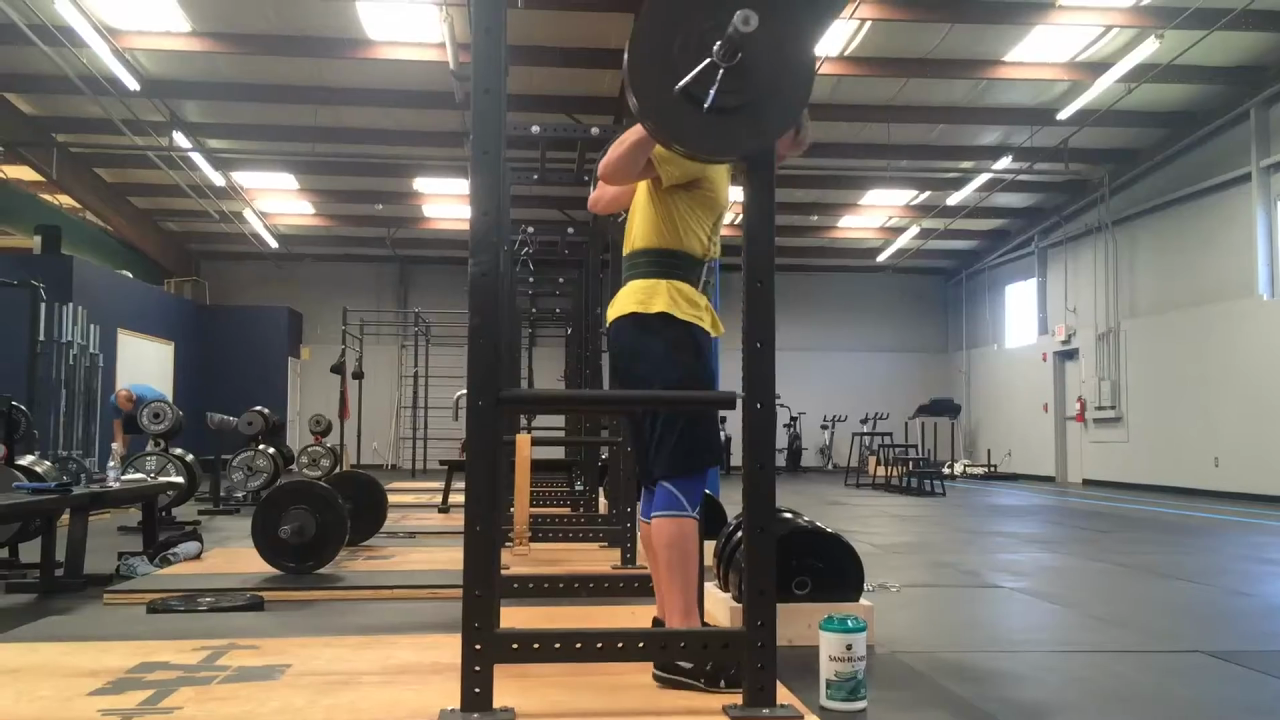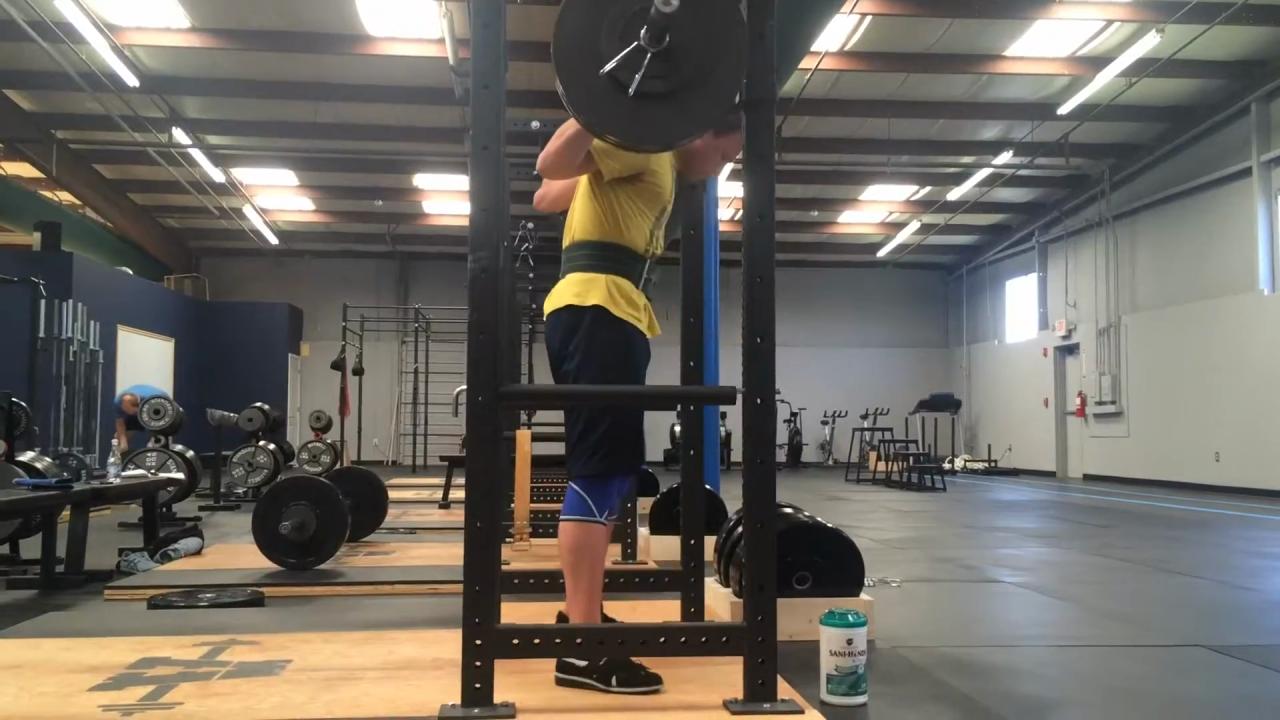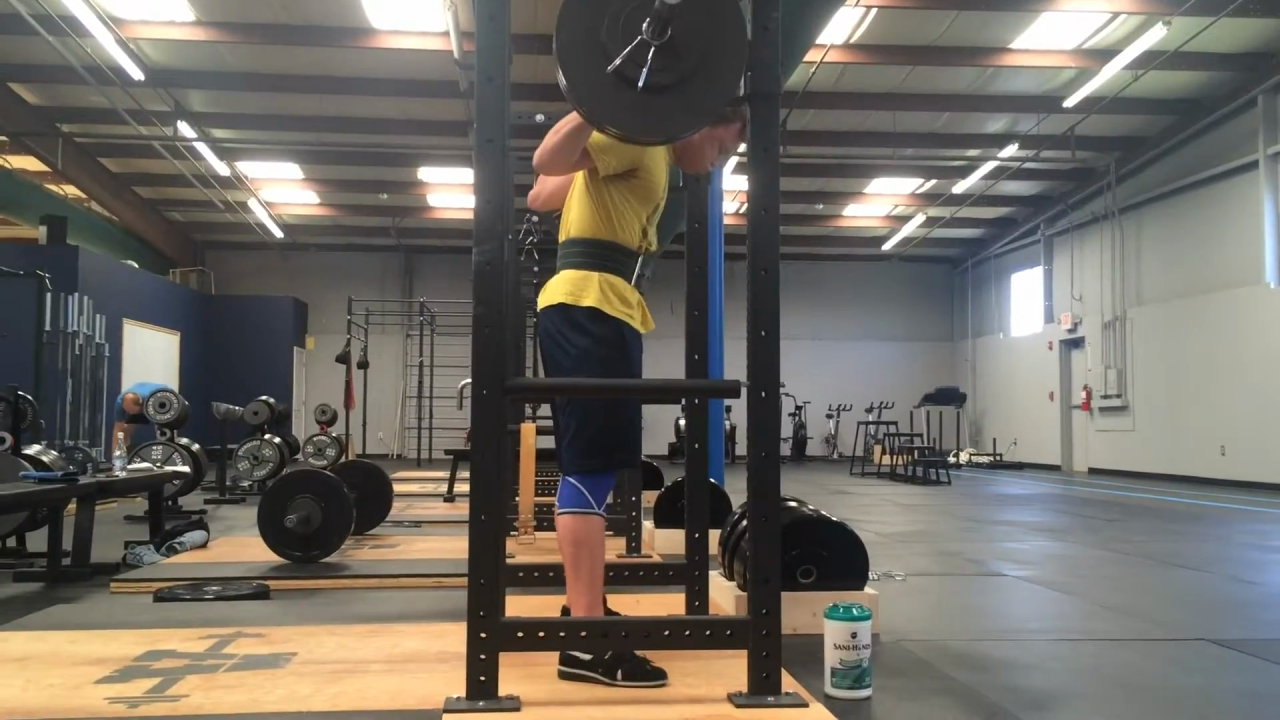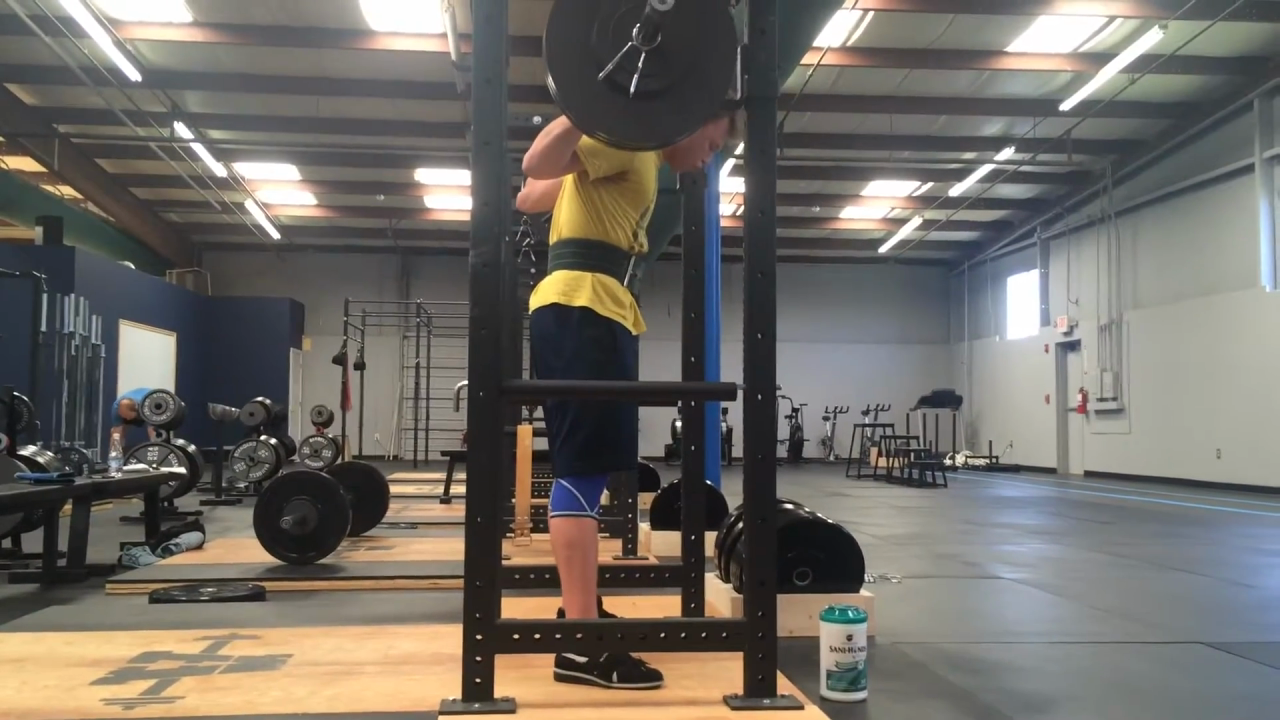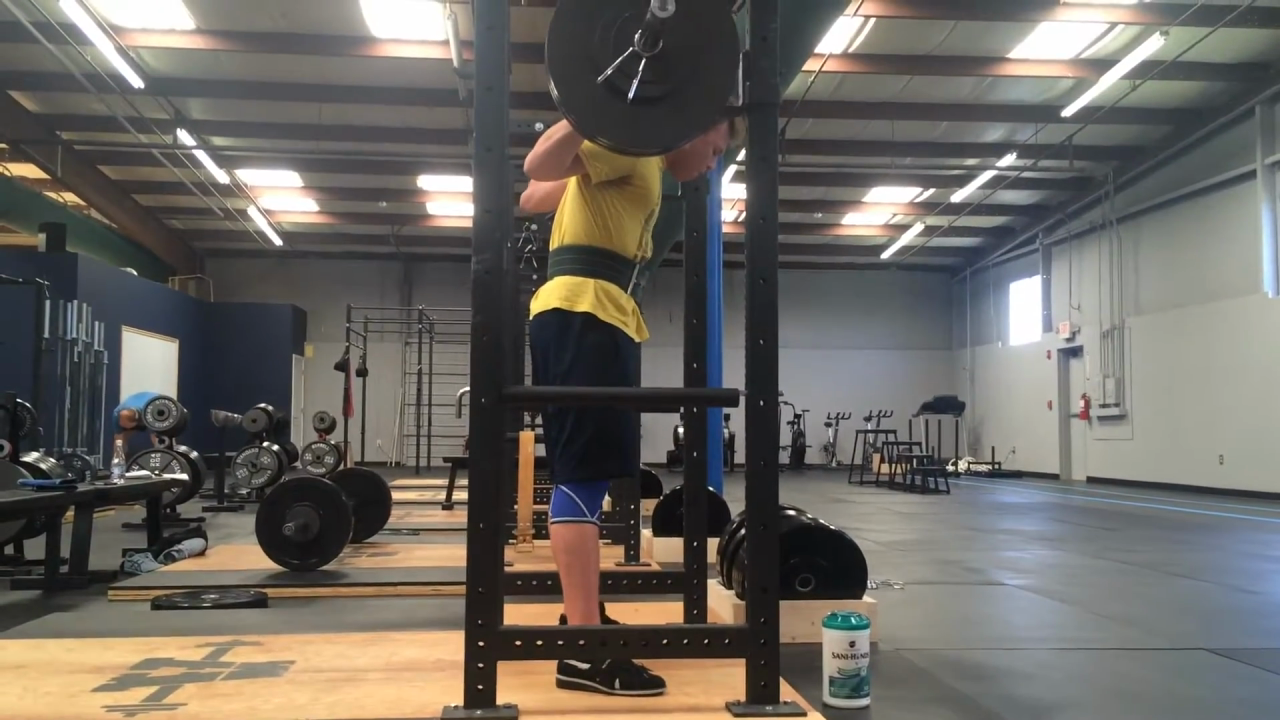
dt=0.7s
person 1, frame 1
left shoulder: (691, 167)
left elbow: (600, 200)
right elbow: (611, 171)
left hip: (649, 321)
right hip: (660, 319)
left knee: (665, 479)
right knee: (684, 475)
left ankle: (675, 621)
person 1, frame 2
left shoulder: (649, 162)
left elbow: (546, 196)
right elbow: (551, 163)
left hip: (602, 317)
right hip: (597, 313)
left knee: (612, 469)
right knee: (598, 474)
left ankle: (581, 611)
right ankle: (582, 650)
person 1, frame 3
left shoulder: (641, 157)
right shoulder: (639, 135)
left elbow: (541, 197)
right elbow: (547, 161)
left hip: (589, 313)
right hip: (588, 311)
left knee: (589, 467)
right knee: (591, 468)
left ankle: (583, 610)
right ankle: (585, 643)
person 1, frame 4
left shoulder: (631, 155)
left elbow: (529, 196)
right elbow: (538, 161)
left hip: (581, 312)
right hip: (582, 309)
left knee: (584, 468)
right knee: (583, 469)
left ankle: (581, 611)
right ankle: (582, 644)
person 1, frame 5
left shoulder: (630, 165)
right shoulder: (632, 145)
left elbow: (533, 198)
right elbow: (539, 164)
left hip: (577, 317)
right hip: (583, 316)
left knee: (583, 476)
right knee: (583, 477)
left ankle: (582, 618)
right ankle: (584, 653)
